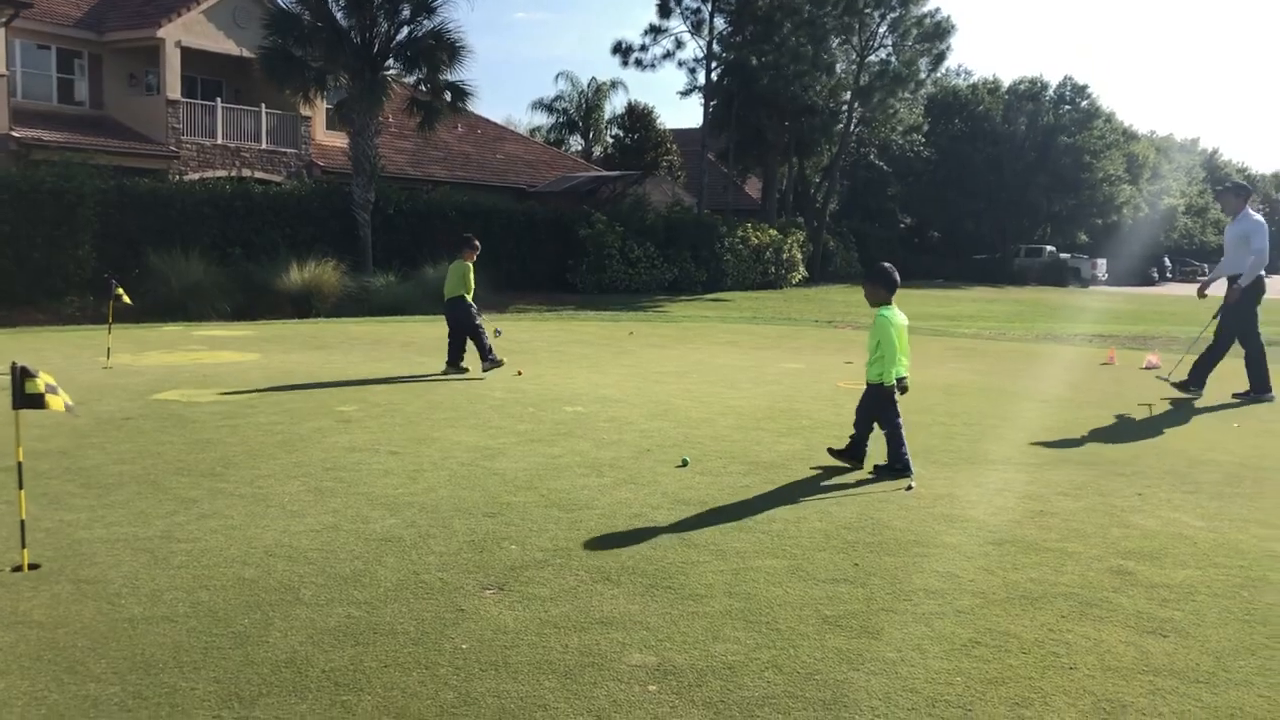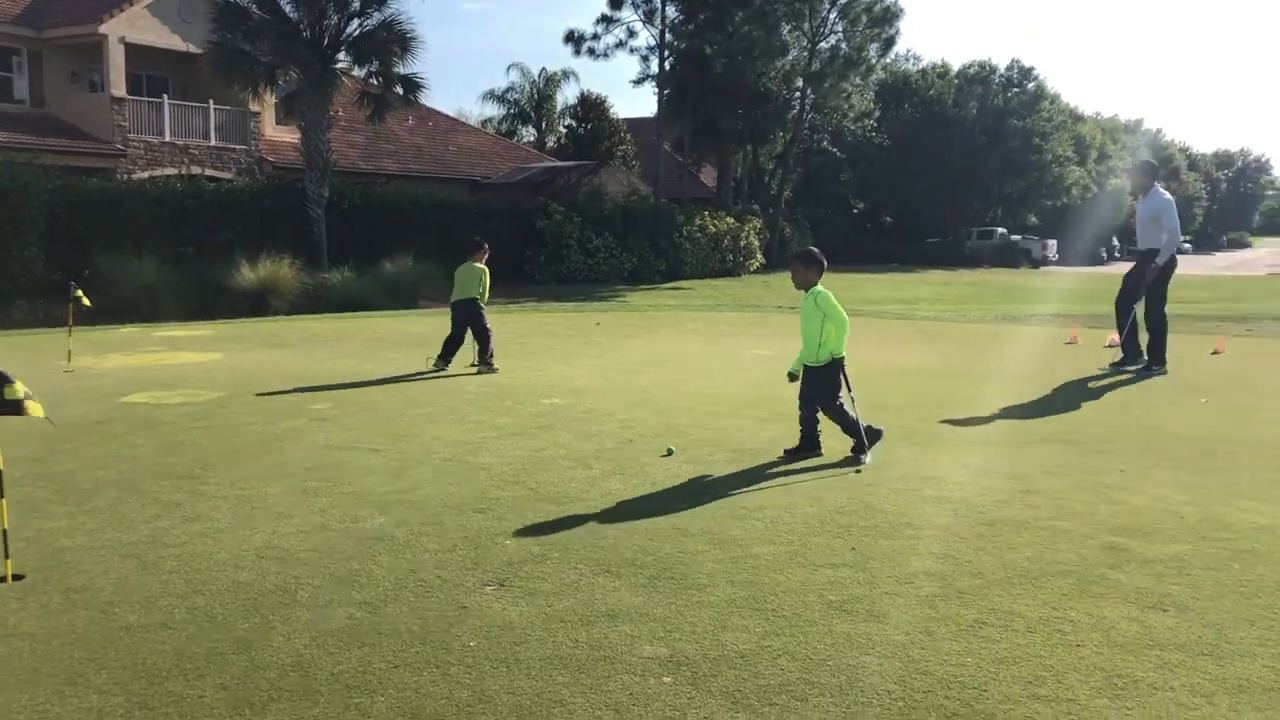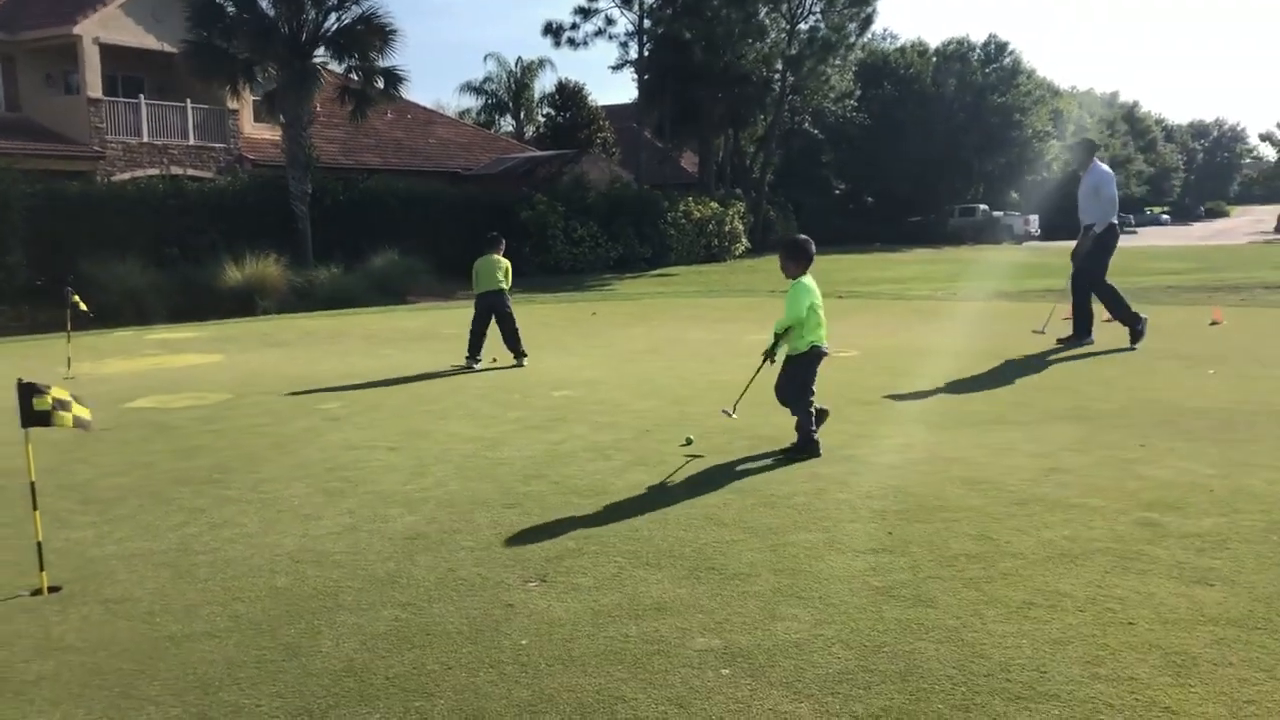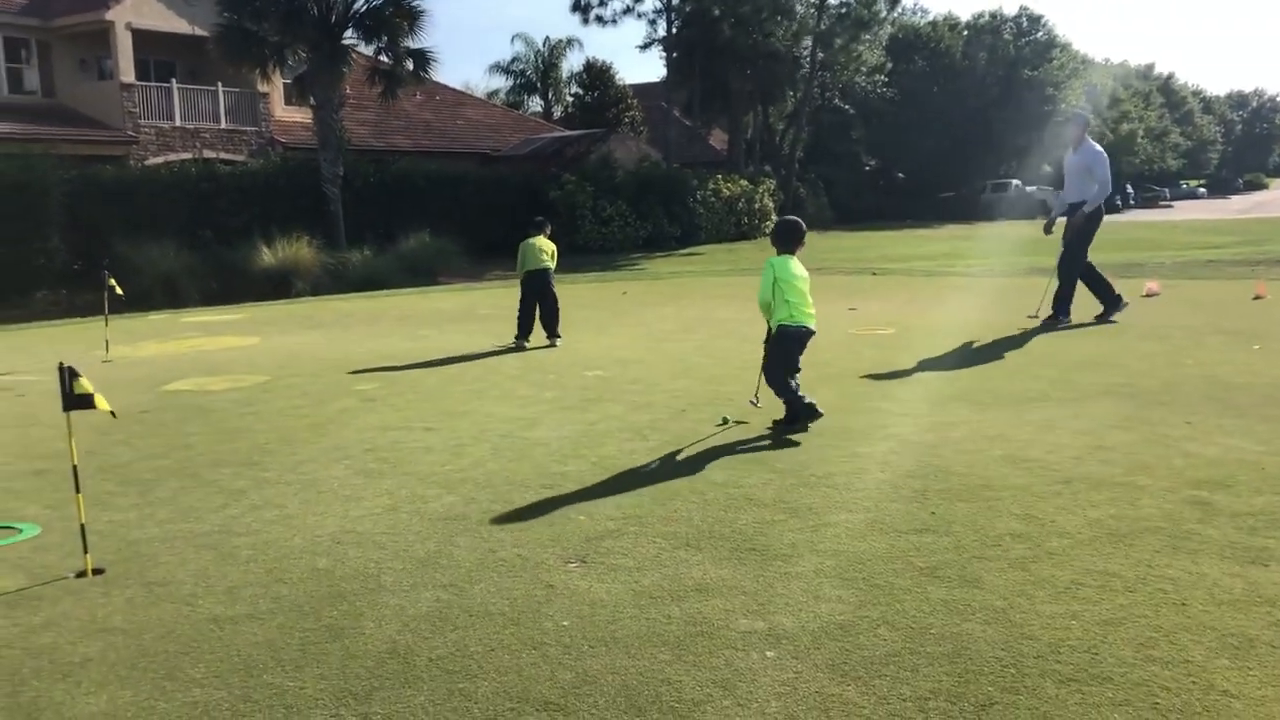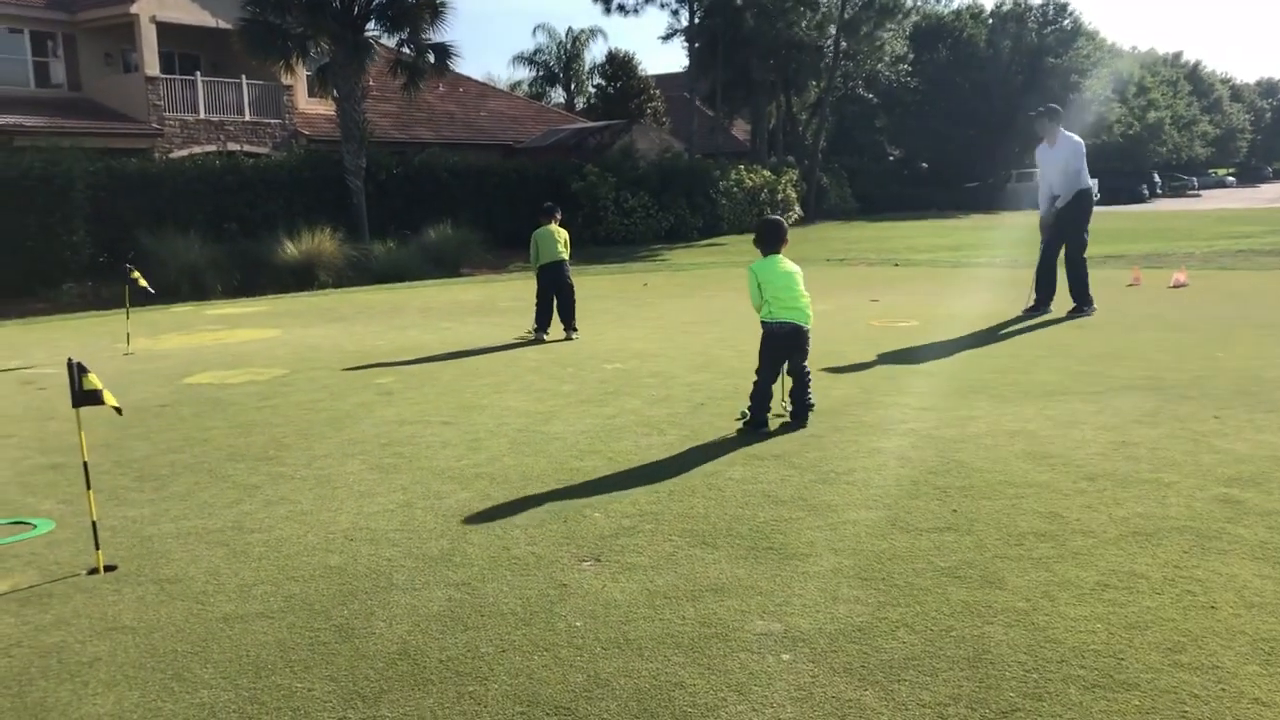
dt=0.5s
person 1, frame 1
left shoulder: (882, 317)
right shoulder: (898, 315)
left elbow: (891, 351)
right elbow: (902, 349)
left wrist: (888, 381)
right wrist: (902, 376)
left hip: (882, 381)
right hip: (881, 380)
left knee: (890, 423)
right knee: (863, 416)
left ankle: (900, 465)
right ankle: (854, 453)
person 1, frame 2
left shoulder: (821, 296)
right shoulder: (807, 299)
left elbow: (842, 321)
left wrist: (837, 353)
right wrist: (795, 367)
left hip: (827, 363)
right hip: (811, 363)
left knee: (831, 406)
right knee: (806, 405)
left ankle: (865, 436)
right ankle: (809, 444)
person 1, frame 3
left shoulder: (802, 285)
right shoulder: (802, 284)
left elbow: (798, 314)
left wrist: (778, 329)
right wrist: (775, 345)
left hip: (808, 349)
right hip: (799, 349)
left knee: (800, 396)
right knee: (783, 390)
left ankle: (808, 444)
right ankle: (815, 416)
person 1, frame 4
left shoulder: (772, 264)
right shoulder: (801, 269)
left elbow: (766, 298)
left wrist: (770, 320)
right wrist: (774, 324)
left hip: (787, 326)
right hip: (805, 326)
left knee: (773, 371)
right knee: (787, 371)
left ankle: (802, 409)
right ankle: (795, 417)
person 1, frame 5
left shoulder: (756, 269)
right shoulder: (794, 268)
left elbow: (757, 303)
right elbow: (798, 297)
left hip: (775, 326)
right hip: (801, 325)
left knee: (766, 375)
right knee: (800, 371)
left ankle: (758, 420)
right ankle: (800, 414)
person 2, frame 1
left shoulder: (1254, 223)
right shoulder: (1233, 224)
left elbow: (1260, 258)
left wrist: (1239, 286)
right wrist: (1208, 280)
left hip: (1248, 285)
right hip: (1239, 285)
left knee: (1225, 335)
right knee: (1247, 337)
left ankle: (1195, 382)
right ankle: (1260, 389)
person 2, frame 2
left shoulder: (1163, 200)
right shoulder: (1144, 199)
left elbow: (1174, 236)
left wrist: (1157, 264)
right wrist: (1145, 263)
left hip: (1160, 261)
right hip: (1146, 258)
left knee: (1154, 311)
right knee: (1123, 303)
left ankle: (1157, 362)
right ankle: (1133, 355)
person 2, frame 3
left shoulder: (1103, 174)
right shoulder: (1086, 176)
left elbow: (1111, 208)
left wrist: (1092, 235)
right wrist: (1080, 242)
left hip: (1103, 233)
right hip: (1091, 235)
left knee: (1096, 281)
right knee: (1080, 282)
left ankle: (1134, 321)
right ankle: (1082, 333)
person 2, frame 4
left shoulder: (1095, 153)
right shoulder: (1070, 154)
left elbow: (1104, 188)
left wrist: (1083, 212)
right wrist: (1054, 216)
left hip: (1088, 212)
right hip: (1075, 212)
left knee: (1069, 262)
right knee: (1079, 262)
left ankle: (1061, 312)
right ankle: (1112, 301)
person 2, frame 5
left shoulder: (1073, 144)
right shoulder: (1041, 150)
left elbow: (1074, 181)
right elbow: (1044, 183)
left wrist: (1054, 209)
right wrist: (1044, 213)
left hip: (1079, 198)
right hip: (1057, 202)
left knee: (1074, 251)
right knee: (1047, 251)
left ankle: (1084, 303)
right ankle: (1043, 301)
